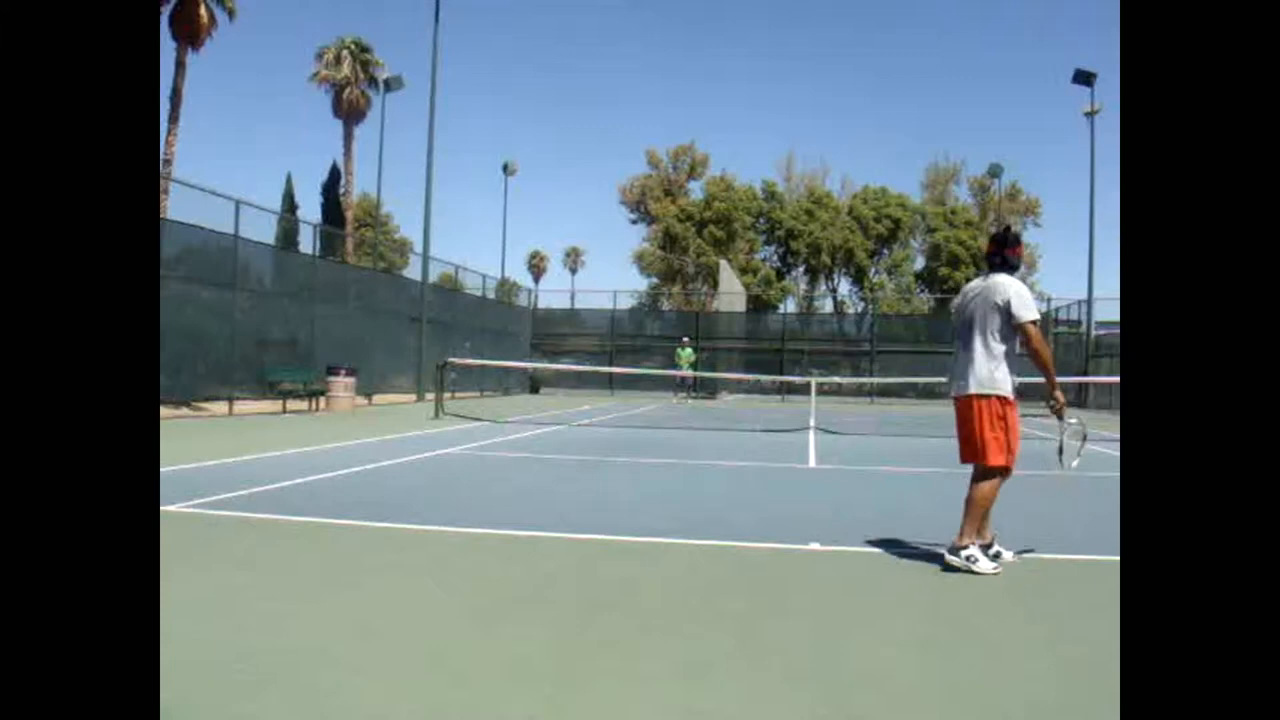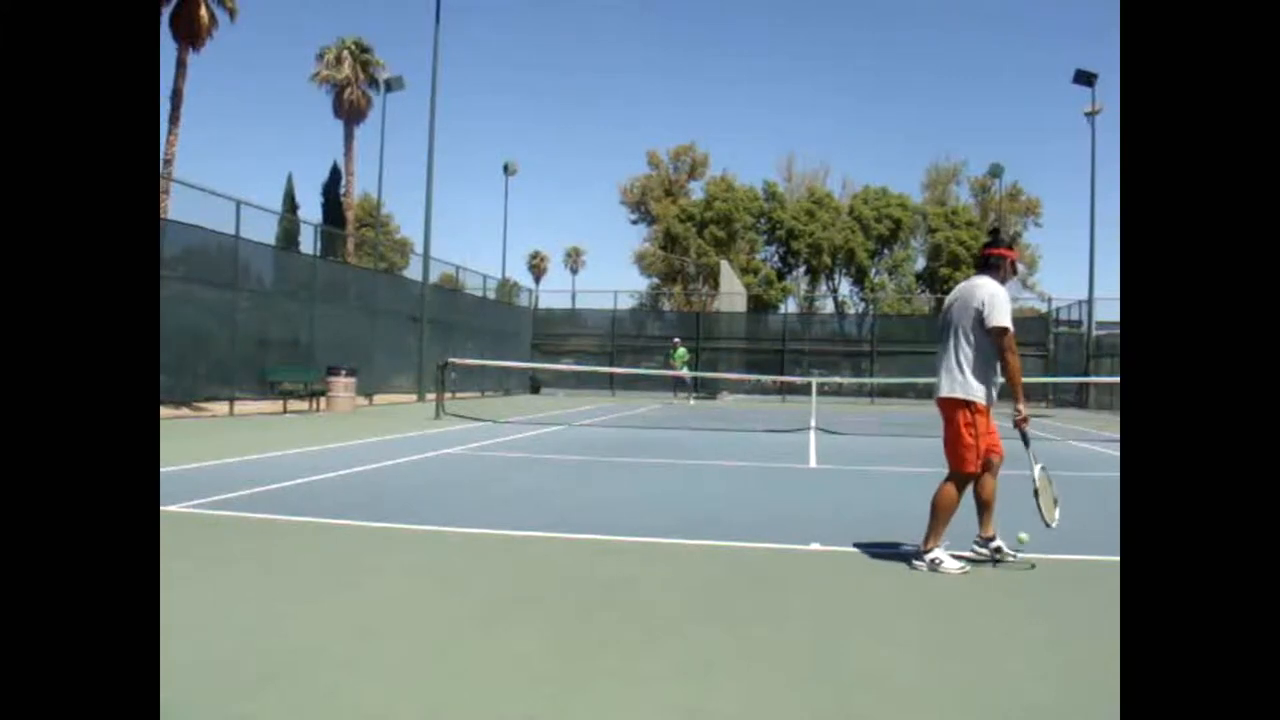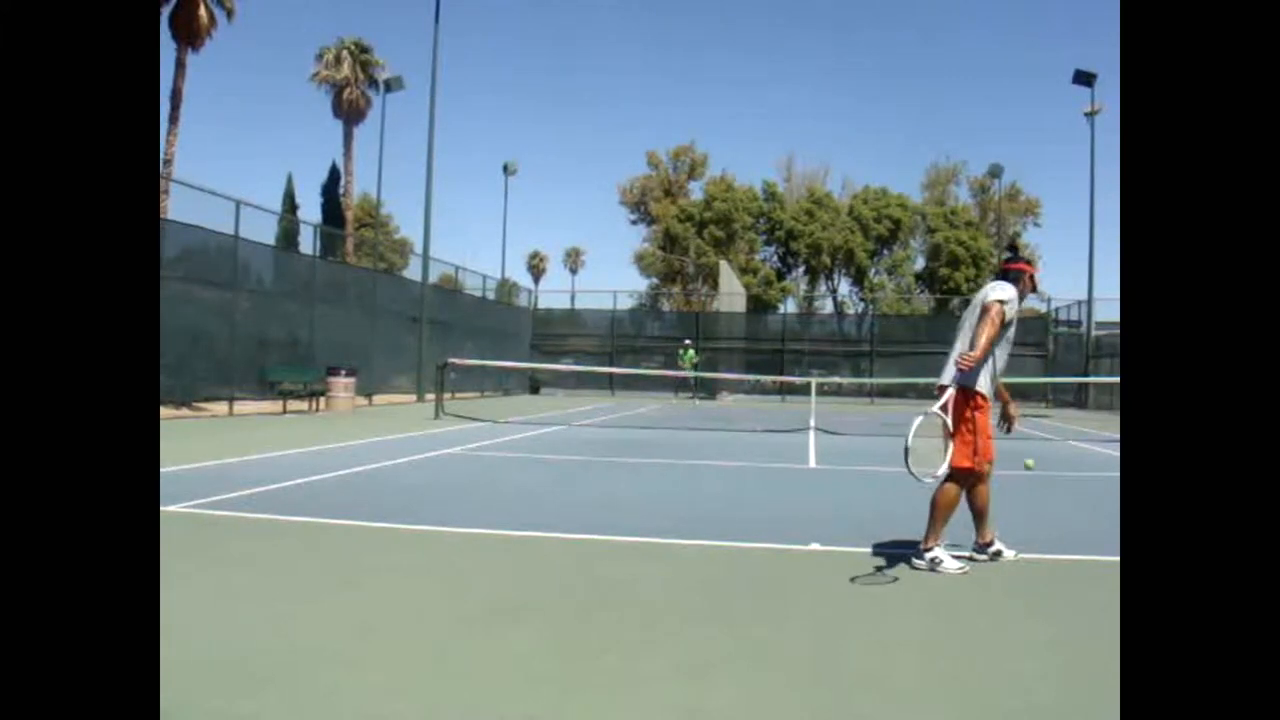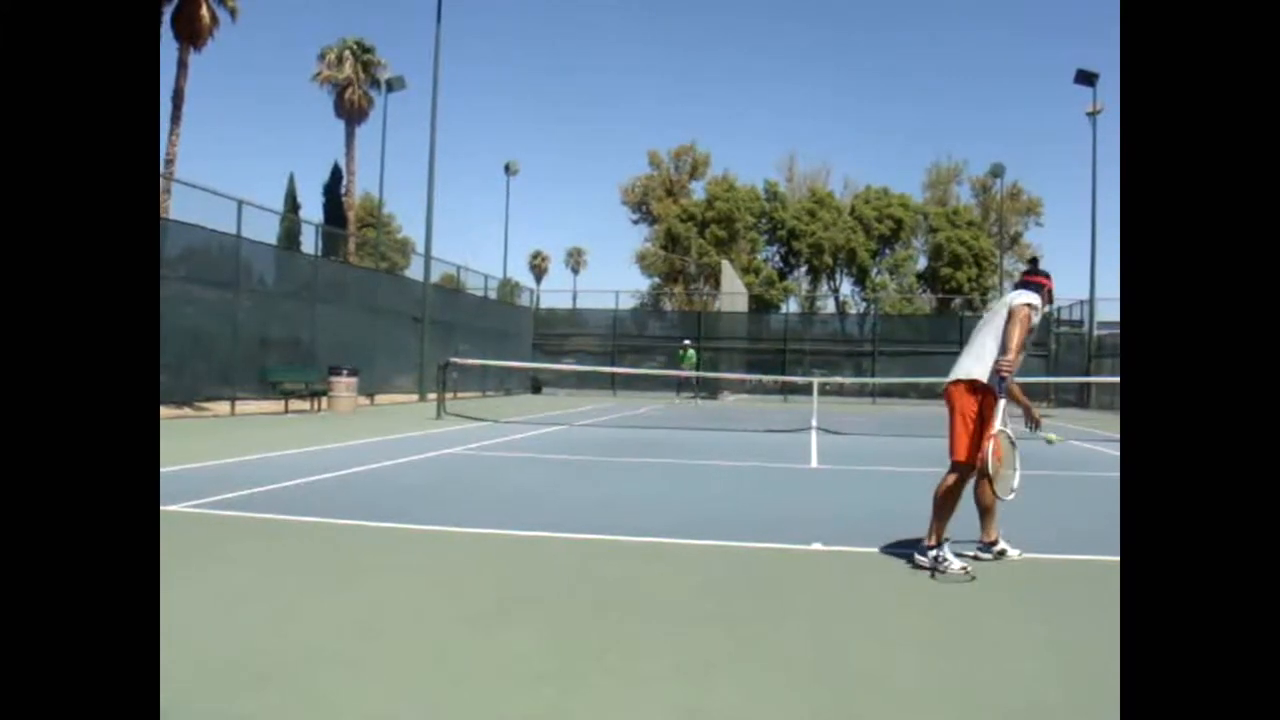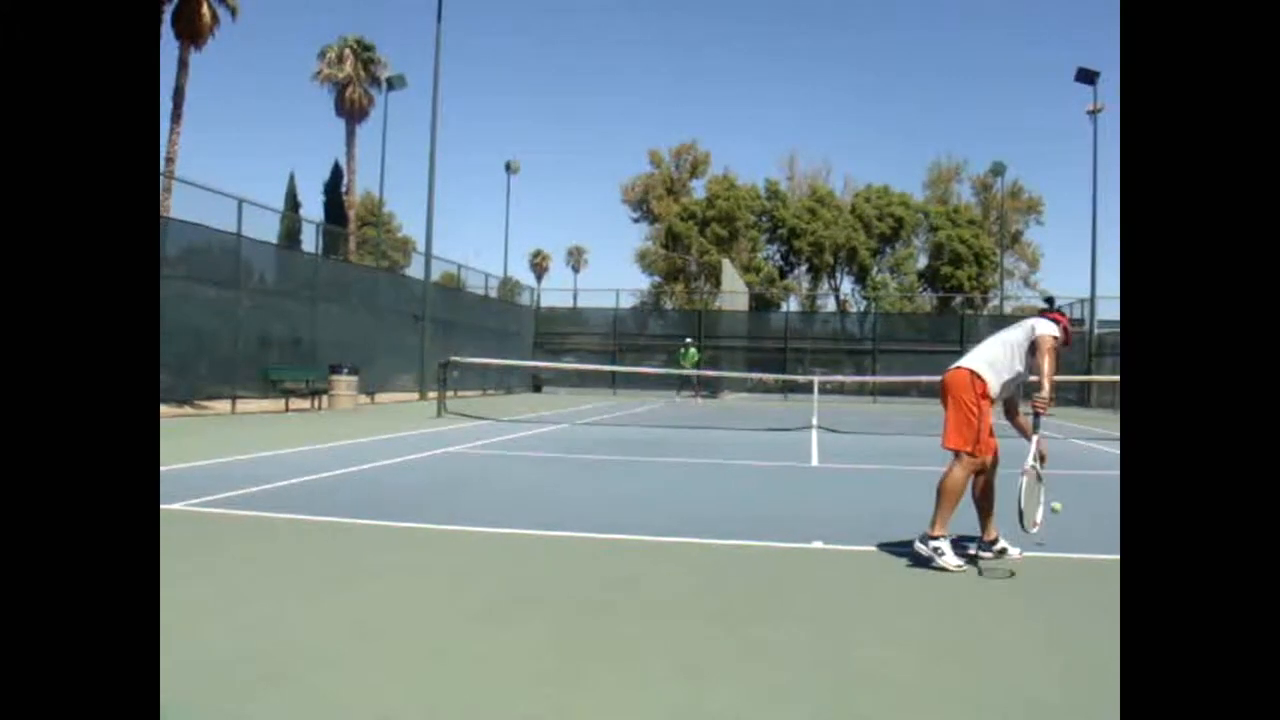
dt=0.7s
person 1, frame 1
left shoulder: (968, 290)
right shoulder: (1013, 289)
right elbow: (1034, 341)
right wrist: (1053, 387)
left hip: (964, 388)
right hip: (991, 390)
left knee: (985, 468)
right knee: (996, 470)
left ankle: (985, 542)
right ankle: (962, 544)
person 1, frame 2
left shoulder: (960, 291)
right shoulder: (994, 292)
right elbow: (1007, 351)
right wrist: (1019, 400)
left hip: (961, 391)
right hip: (967, 394)
left knee: (991, 460)
right knee: (962, 473)
left ankle: (987, 537)
right ankle: (928, 551)
person 1, frame 3
left shoulder: (993, 294)
right shoulder: (1005, 290)
right elbow: (992, 318)
left wrist: (1007, 402)
right wrist: (977, 351)
left hip: (974, 392)
right hip: (966, 390)
left knee: (981, 468)
right knee: (962, 470)
left ankle: (985, 541)
right ankle: (928, 549)
person 1, frame 4
left shoulder: (1006, 304)
right shoulder: (1030, 298)
left elbow: (1001, 375)
right elbow: (1020, 322)
left wrist: (1027, 405)
right wrist: (1012, 356)
left hip: (977, 387)
right hip: (972, 386)
right knee: (964, 467)
left ankle: (990, 541)
right ankle: (931, 546)
person 1, frame 5
left shoulder: (1023, 355)
right shoulder: (1046, 326)
left elbow: (1012, 412)
right elbow: (1047, 352)
left wrist: (1035, 443)
right wrist: (1045, 390)
left hip: (973, 385)
right hip: (970, 380)
left knee: (988, 462)
right knee: (968, 460)
left ankle: (989, 540)
right ankle: (934, 538)
